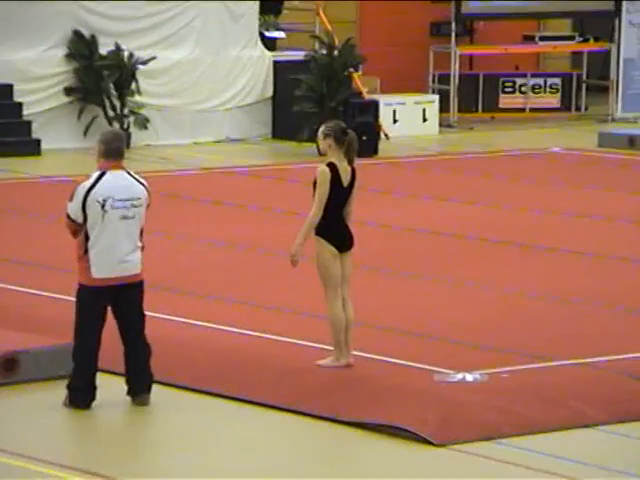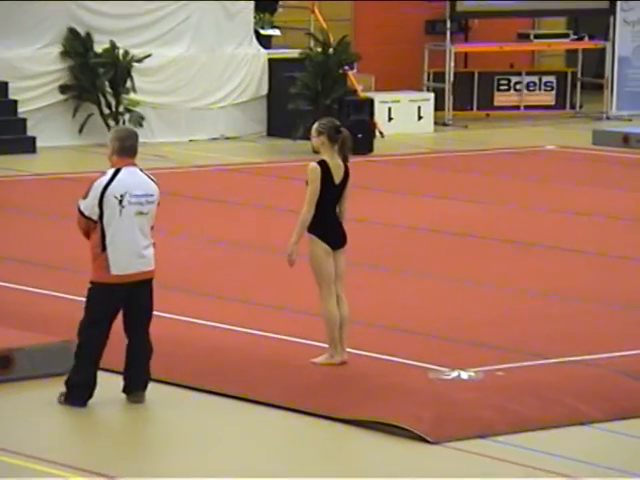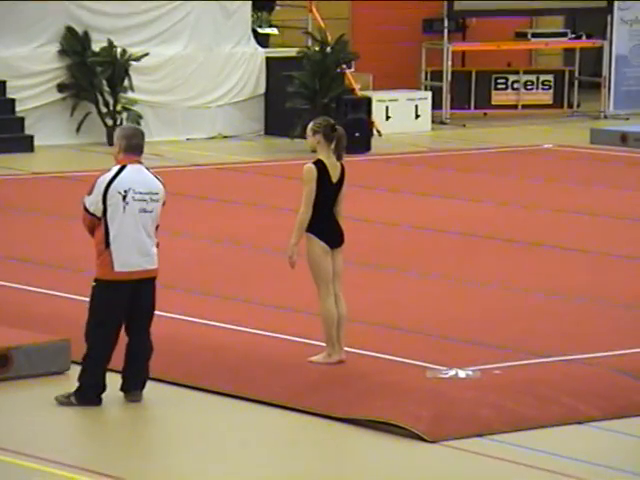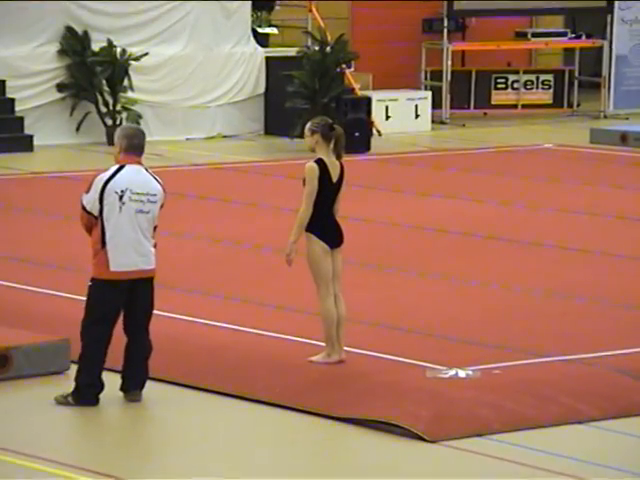
dt=0.3s
person 1, frame 1
left shoulder: (88, 188)
right shoulder: (141, 187)
left elbow: (73, 227)
left hip: (96, 274)
right hip: (131, 273)
left knee: (87, 337)
right knee: (134, 333)
left ankle: (80, 395)
right ankle: (140, 390)
person 1, frame 2
left shoulder: (104, 184)
right shoulder: (151, 186)
left elbow: (84, 225)
left hip: (111, 272)
right hip: (143, 269)
left knee: (92, 333)
right knee: (139, 332)
left ankle: (76, 393)
right ankle: (136, 388)
person 1, frame 3
left shoulder: (108, 181)
right shoulder: (157, 184)
left elbow: (89, 221)
left hip: (114, 270)
right hip: (146, 268)
left knee: (101, 332)
right knee: (140, 331)
left ankle: (88, 392)
right ankle: (134, 387)
person 1, frame 4
left shoulder: (106, 180)
right shoulder: (156, 185)
left elbow: (87, 220)
left hip: (110, 269)
right hip: (144, 268)
left knee: (96, 332)
right knee: (138, 331)
left ankle: (86, 392)
right ankle: (134, 387)
person 2, frame 1
left shoulder: (325, 171)
right shoulder: (350, 170)
left elbow: (317, 212)
left wrist: (299, 242)
left hip: (328, 238)
right hip: (345, 235)
left knee: (333, 298)
right knee: (344, 296)
left ankle: (339, 355)
right ankle: (347, 352)
person 2, frame 2
left shoulder: (316, 169)
right shoulder: (344, 167)
left elbow: (309, 209)
left wrist: (293, 241)
left hip: (321, 235)
right hip: (338, 232)
left knee: (327, 295)
right knee: (339, 293)
left ankle: (334, 353)
right ankle: (341, 350)
person 2, frame 3
left shoulder: (312, 169)
right shoulder: (339, 166)
left elbow: (306, 210)
left wrist: (293, 243)
left hip: (318, 234)
right hip: (336, 232)
left knee: (325, 294)
right knee: (337, 292)
left ankle: (331, 351)
right ankle: (339, 348)
person 2, frame 4
left shoulder: (313, 167)
right shoulder: (338, 165)
left elbow: (307, 209)
left wrist: (292, 241)
left hip: (318, 234)
right hip: (335, 231)
left knee: (325, 294)
right knee: (336, 292)
left ankle: (331, 351)
right ankle: (339, 348)
